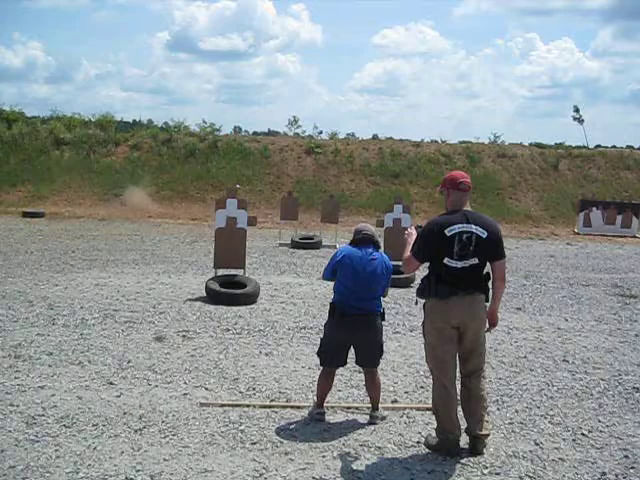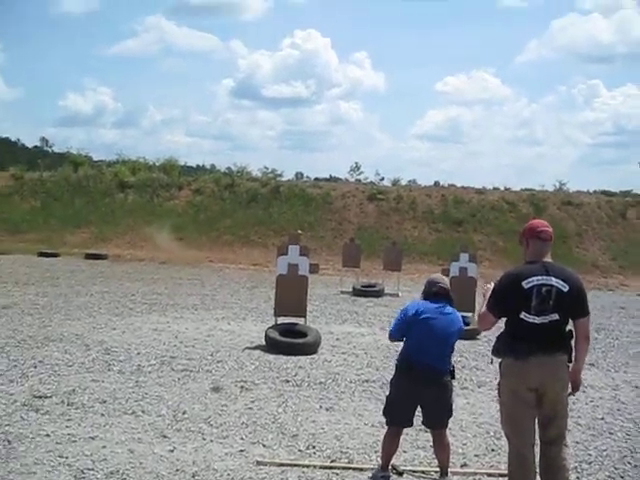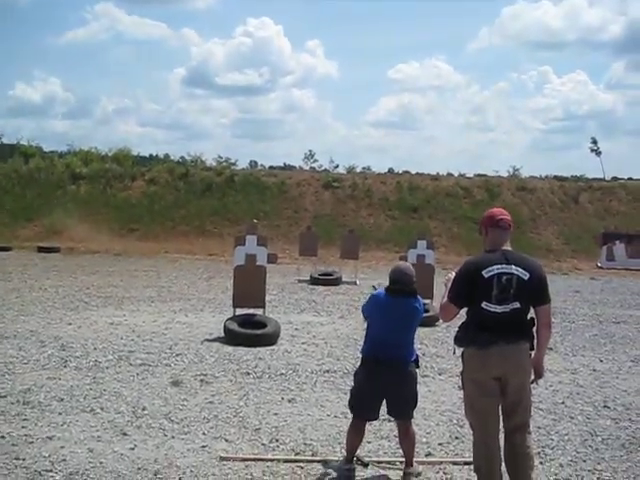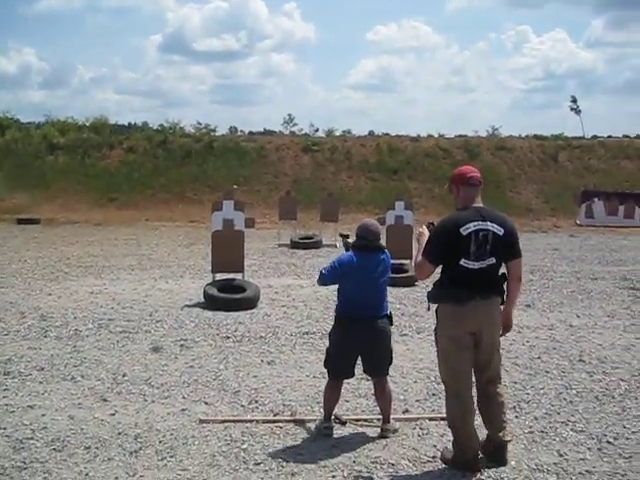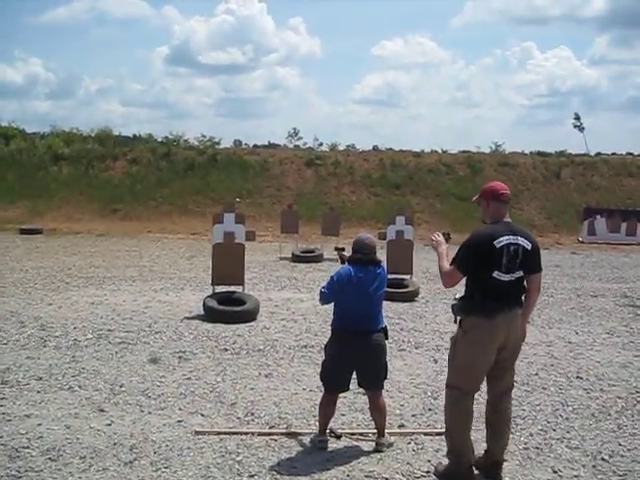
dt=1s
person 1, frame 1
left shoulder: (436, 225)
right shoulder: (489, 226)
left elbow: (409, 266)
right elbow: (500, 275)
left wrist: (410, 239)
right wrist: (494, 307)
left hip: (440, 306)
right hip: (474, 305)
left knee: (443, 375)
right knee: (474, 373)
left ankle: (448, 438)
right ankle: (478, 435)
person 1, frame 2
left shoulder: (512, 278)
right shoulder: (571, 280)
left elbow: (484, 324)
right elbow: (583, 334)
left wrist: (489, 295)
right wrist: (577, 370)
left hip: (518, 366)
right hip: (555, 366)
left knee: (520, 442)
right knee: (555, 442)
person 1, frame 3
left shoulder: (472, 267)
right shoulder: (532, 268)
left elbow: (446, 314)
right elbow: (545, 321)
left wrist: (450, 283)
right wrist: (539, 357)
left hip: (480, 355)
right hip: (518, 354)
left knee: (485, 431)
right knee: (519, 429)
person 1, frame 4
left shoulder: (449, 225)
right shoulder: (504, 224)
left elbow: (422, 272)
right elbow: (515, 276)
left wrist: (423, 241)
right wrist: (508, 311)
left hip: (455, 311)
right hip: (489, 309)
left knee: (457, 384)
right knee: (490, 380)
left ankle: (466, 453)
right ankle: (497, 444)
person 1, frame 5
left shoulder: (481, 238)
right shoulder: (528, 240)
left elbow: (448, 280)
right elbow: (534, 288)
left wrist: (441, 249)
right wrist: (522, 321)
left hip: (480, 323)
right hip: (512, 323)
left knee: (459, 392)
right knee: (501, 394)
person 2, frame 1
left shoulder: (343, 253)
right shoulder: (385, 261)
left elbow: (327, 276)
right elbow: (384, 292)
left hip: (340, 318)
right hip: (370, 321)
left knee: (329, 367)
right knee: (371, 370)
left ankle: (319, 408)
right ankle: (375, 411)
person 2, frame 2
left shoulder: (414, 308)
right shoulder: (457, 319)
left elbow: (393, 336)
right elbow: (450, 345)
left hip: (408, 375)
right hip: (439, 380)
left knee: (395, 427)
right knee: (439, 431)
person 2, frame 3
left shoulder: (378, 299)
right shoulder: (417, 305)
left elbow: (367, 315)
left hip: (372, 367)
right hip: (403, 370)
left knee: (359, 419)
right knee: (405, 422)
person 2, frame 4
left shoulder: (346, 260)
right shoulder: (385, 259)
left elbow: (322, 280)
right wrist: (351, 250)
left hip: (347, 326)
right hip: (377, 326)
left knee: (336, 378)
right knee: (380, 379)
left ankle: (326, 422)
right ankle: (386, 424)
person 2, frame 5
left shoulder: (345, 274)
right shoulder: (381, 272)
left elbow: (324, 298)
right wrist: (348, 262)
left hip: (343, 340)
right hip: (373, 340)
left knee: (331, 391)
right knee: (375, 392)
left ankle: (321, 436)
right ankle: (381, 438)
